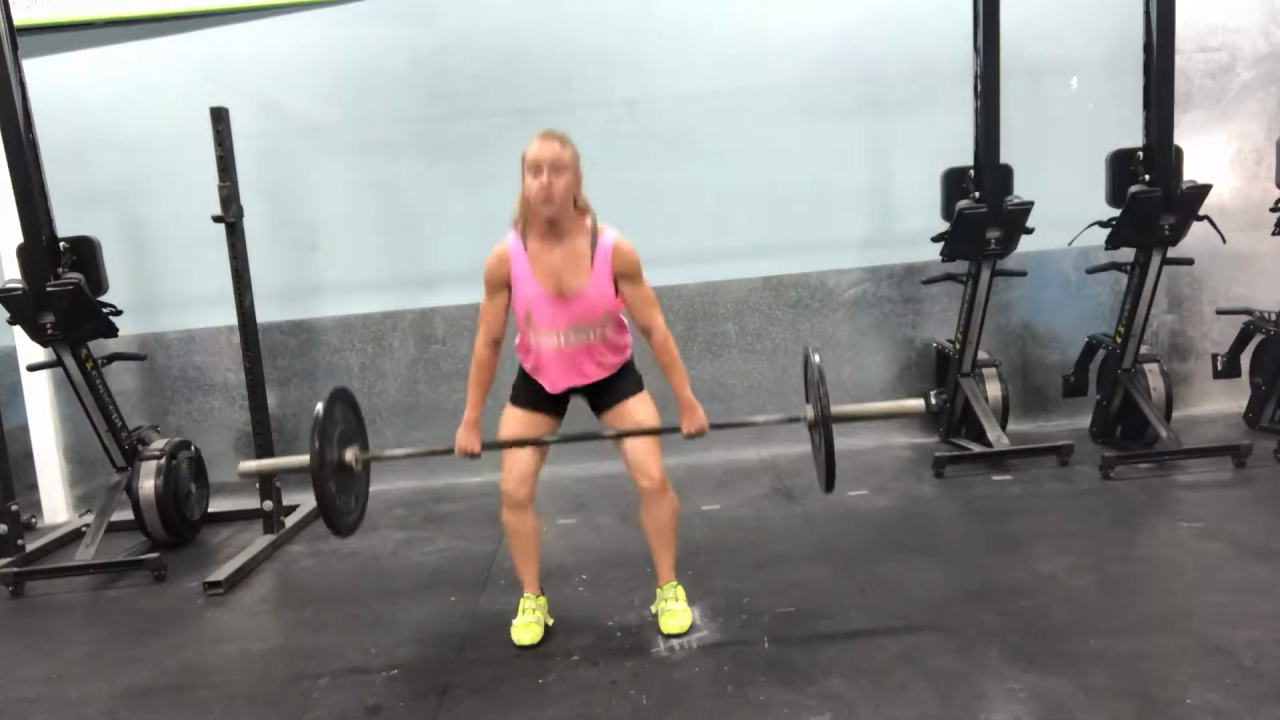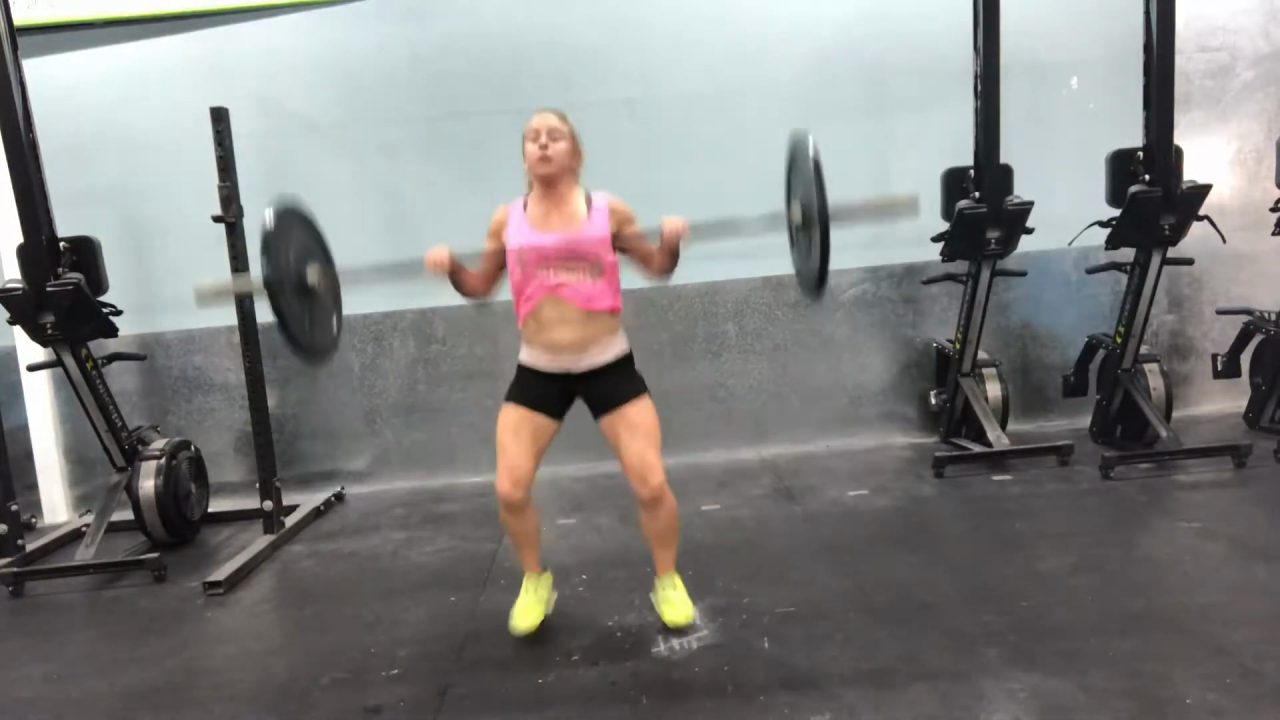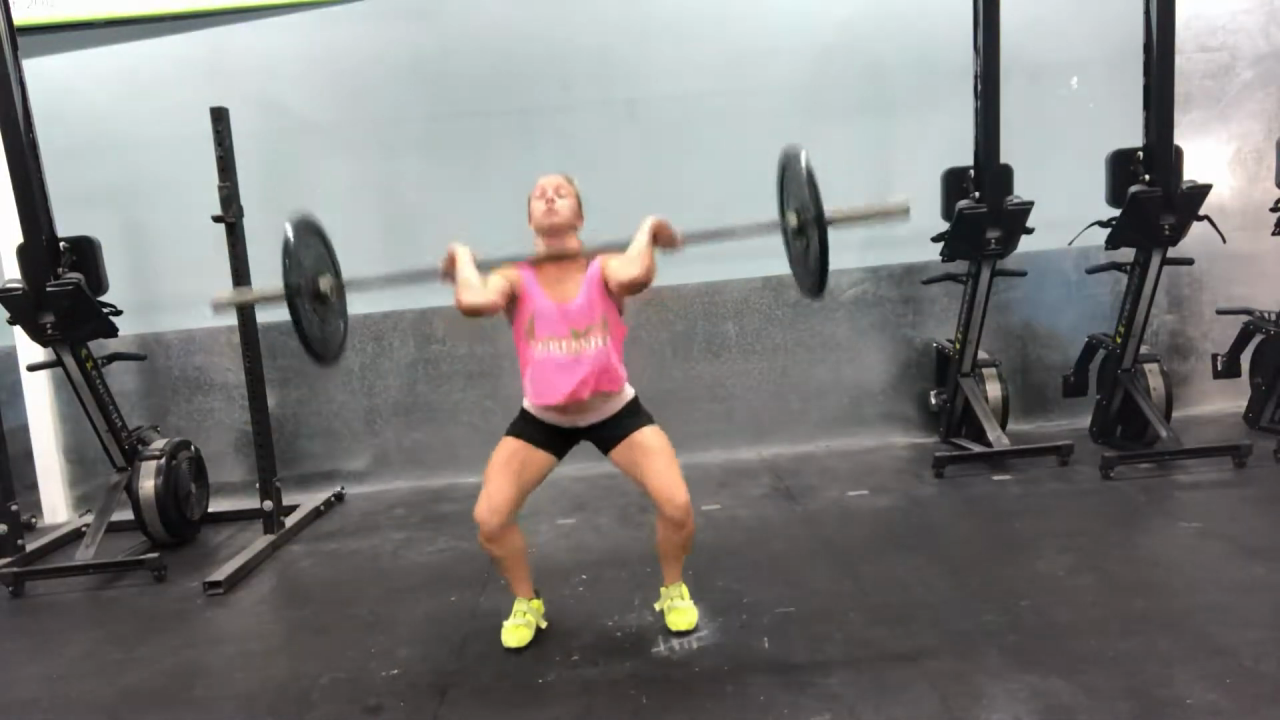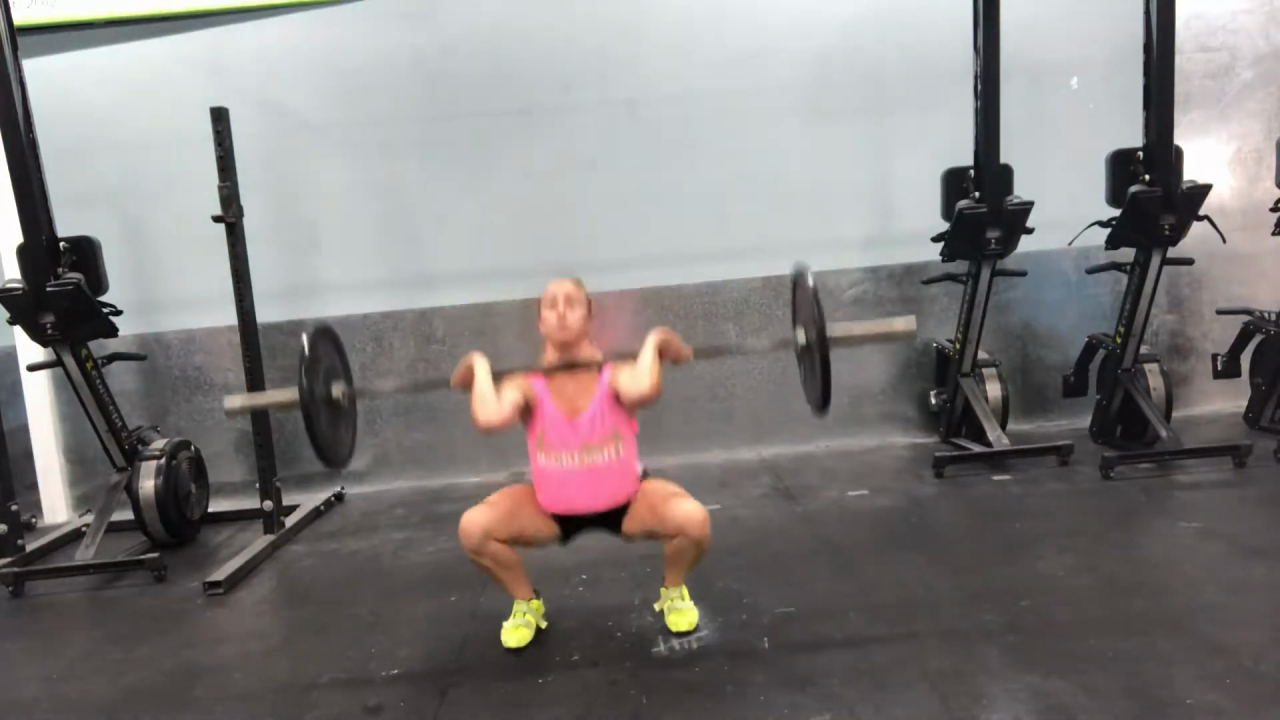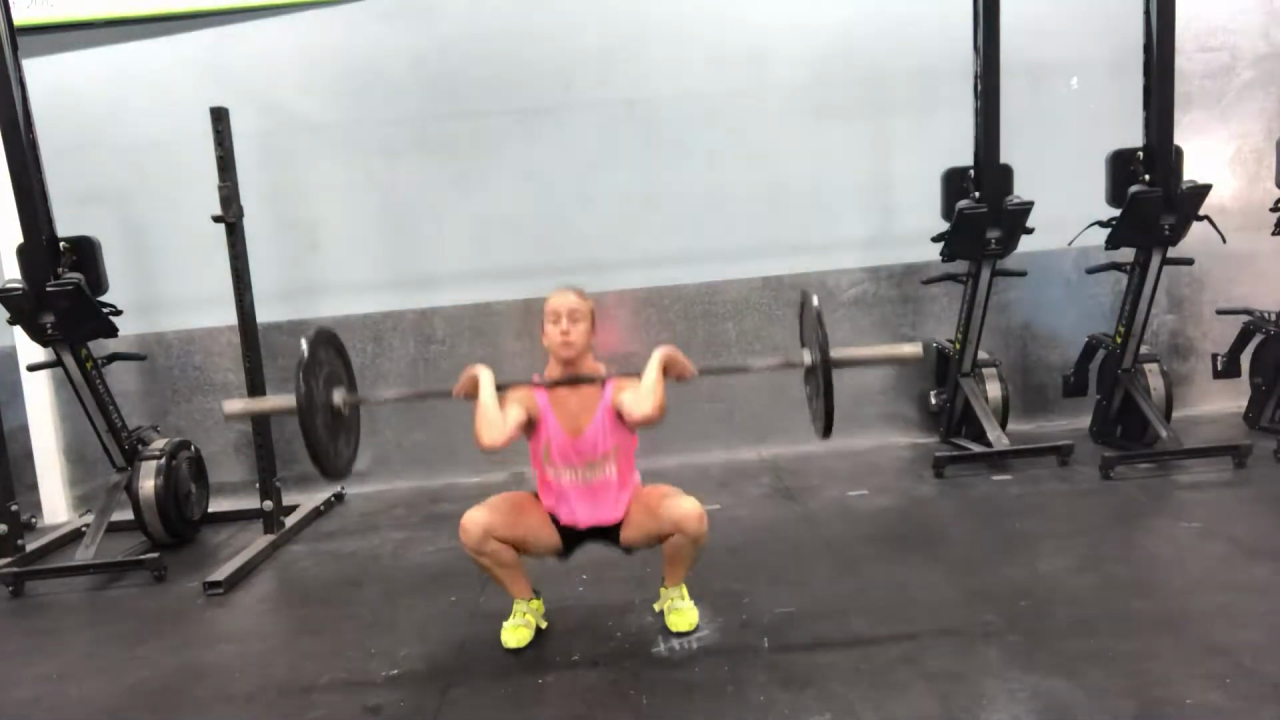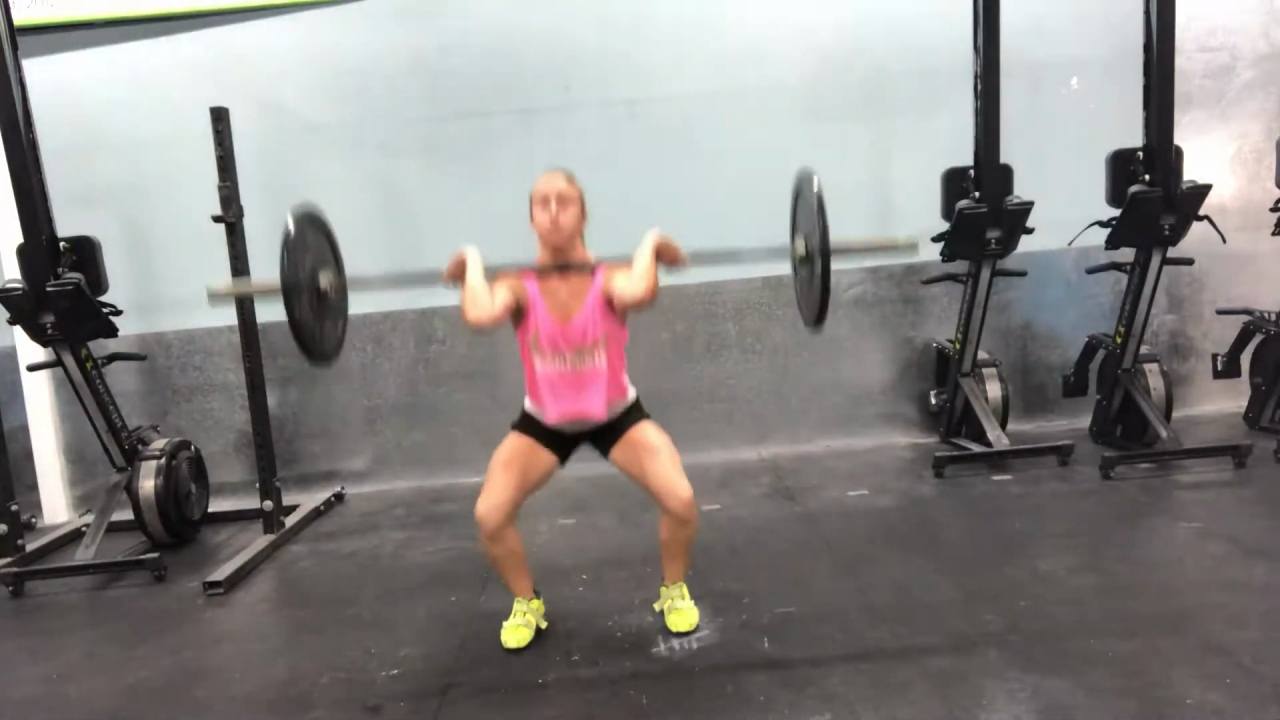
dt=0.3s
person 1, frame 1
left shoulder: (612, 249)
right shoulder: (505, 259)
left elbow: (653, 326)
right elbow: (488, 341)
left wrist: (687, 401)
right wrist: (470, 420)
left hip: (610, 374)
right hip: (539, 380)
left knee: (653, 480)
right knee: (514, 490)
left ankle: (669, 591)
right ankle: (532, 600)
person 1, frame 2
left shoulder: (606, 208)
right shoulder: (507, 218)
left elbow: (657, 267)
right elbow: (479, 286)
left wrist: (671, 242)
right wrist: (450, 267)
left hip: (608, 364)
right hip: (539, 371)
left knee: (651, 486)
right knee: (509, 490)
left ankle: (668, 583)
right ankle: (535, 580)
person 1, frame 3
left shoulder: (605, 269)
right shoulder: (513, 279)
left elbow: (636, 274)
right elbow: (472, 301)
left wrist: (647, 230)
right wrist: (462, 259)
left hip: (614, 410)
right hip: (542, 419)
left knee: (676, 505)
right knee: (489, 519)
left ankle: (674, 591)
right ankle: (527, 603)
person 1, frame 4
left shoulder: (615, 377)
right shoulder: (526, 386)
left elbow: (643, 390)
right elbow: (488, 418)
left wrist: (652, 343)
right wrist: (481, 369)
left hip: (624, 500)
right hip: (554, 509)
left knee: (694, 523)
right knee: (473, 530)
left ankle: (674, 592)
right ankle: (526, 604)
person 1, frame 5
left shoulder: (618, 391)
right shoulder: (529, 399)
left elbow: (646, 412)
right elbow: (491, 440)
left wrist: (658, 360)
right wrist: (485, 381)
left hip: (623, 513)
right hip: (556, 519)
left knee: (690, 515)
right knee: (474, 527)
left ankle: (673, 593)
right ankle: (526, 604)
person 1, frame 6
left shoulder: (608, 278)
right shoulder: (520, 285)
left elbow: (638, 295)
right elbow: (478, 315)
left wrist: (649, 248)
right wrist: (474, 264)
left hip: (615, 412)
right hip: (544, 419)
left knee: (679, 499)
right knee: (491, 515)
left ankle: (674, 594)
right ankle: (525, 605)
